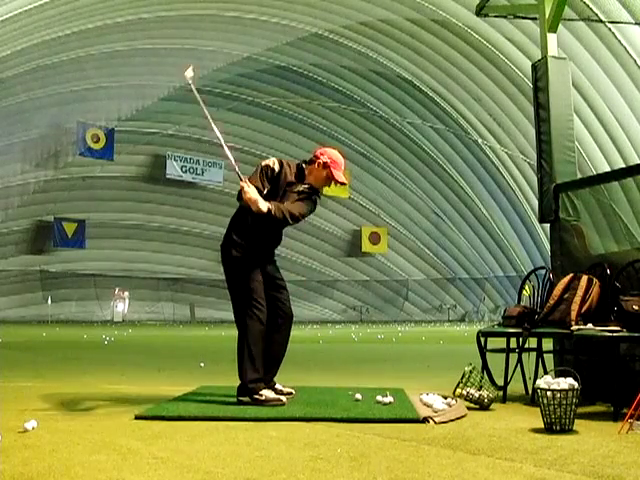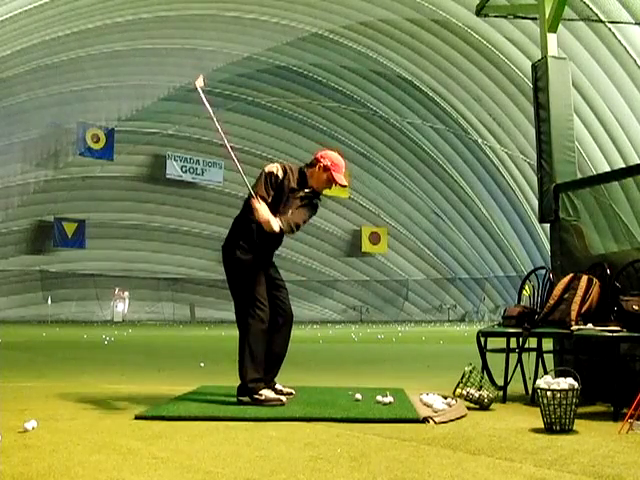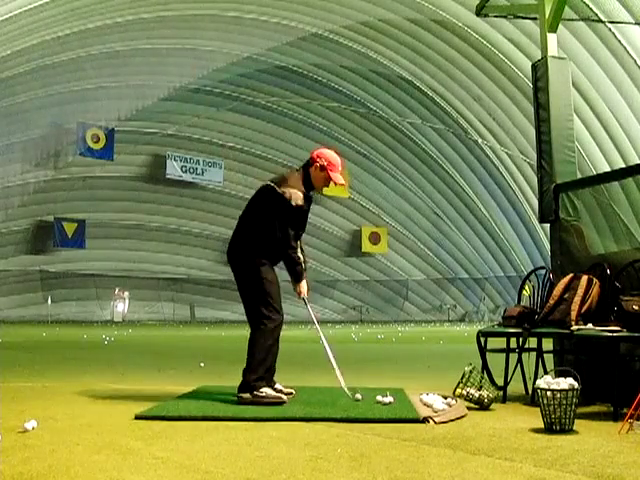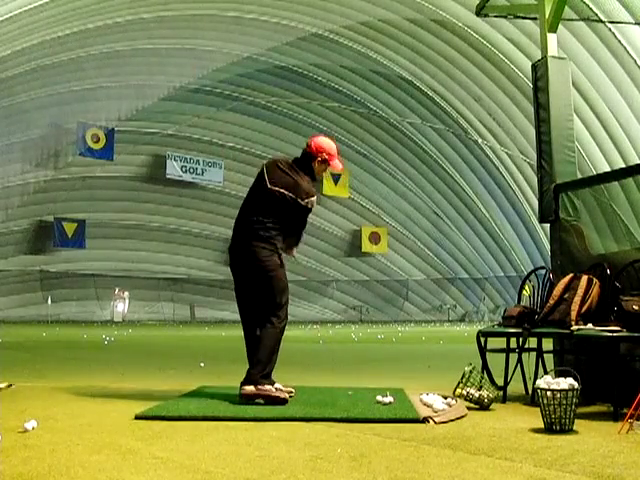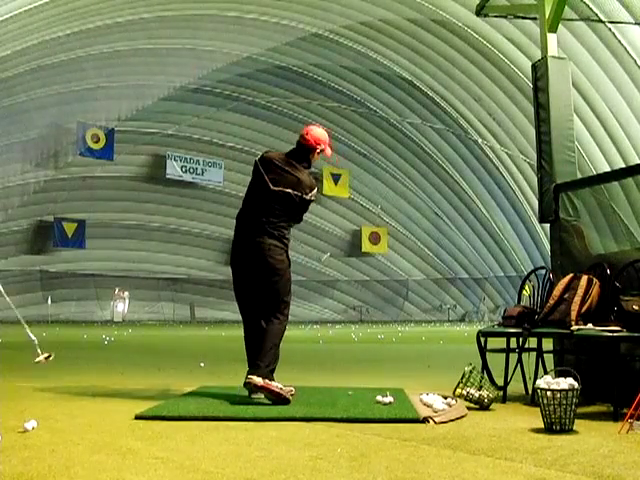
dt=0.2s
person 1, frame 1
left shoulder: (310, 196)
right shoulder: (276, 167)
left elbow: (289, 213)
right elbow: (247, 191)
left wrist: (264, 206)
right wrist: (250, 195)
left hip: (264, 254)
right hip: (240, 248)
left knee: (282, 315)
right knee: (254, 315)
left ankle: (264, 380)
right ankle: (250, 387)
person 1, frame 2
left shoulder: (311, 200)
right shoulder: (279, 173)
left elbow: (293, 221)
right elbow: (254, 201)
left wrist: (275, 222)
right wrist: (261, 212)
left hip: (264, 257)
right hip: (241, 250)
left knee: (282, 316)
right knee: (257, 316)
left ankle: (265, 380)
right ankle: (250, 386)
person 1, frame 3
left shoulder: (303, 193)
right shoulder: (292, 190)
left elbow: (294, 236)
right elbow: (285, 238)
left wrist: (300, 272)
right wrist: (298, 278)
left hip: (258, 255)
right hip: (251, 254)
left knee: (270, 317)
right knee: (270, 317)
left ankle: (264, 380)
right ankle: (251, 385)
person 1, frame 4
left shoulder: (275, 165)
right shoulder: (306, 193)
right elbow: (294, 229)
right wrist: (290, 245)
left hip: (241, 247)
right hip: (263, 250)
left knee: (255, 317)
right knee: (275, 316)
left ankle: (260, 379)
right ankle: (256, 381)
person 1, frame 5
left shoulder: (267, 159)
right shoulder: (308, 185)
left hip: (242, 244)
right hip: (271, 248)
left knee: (253, 314)
right knee: (277, 313)
left ankle: (259, 376)
right ankle: (261, 374)
